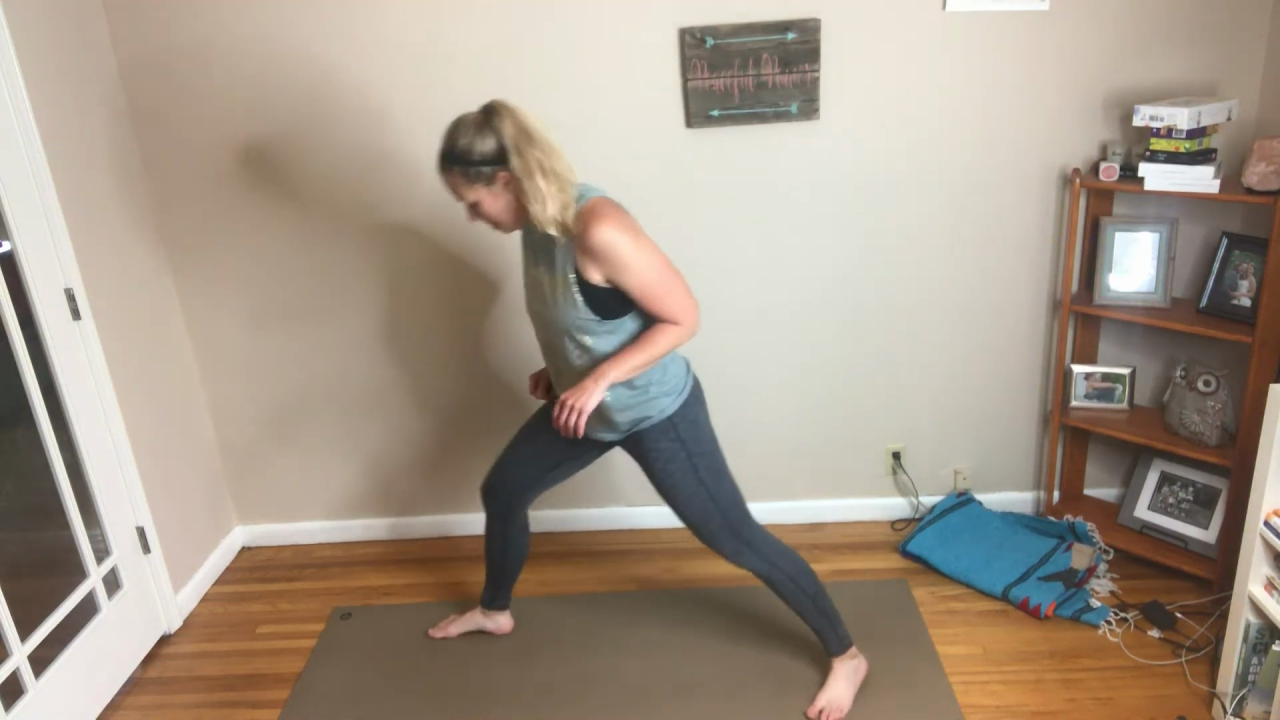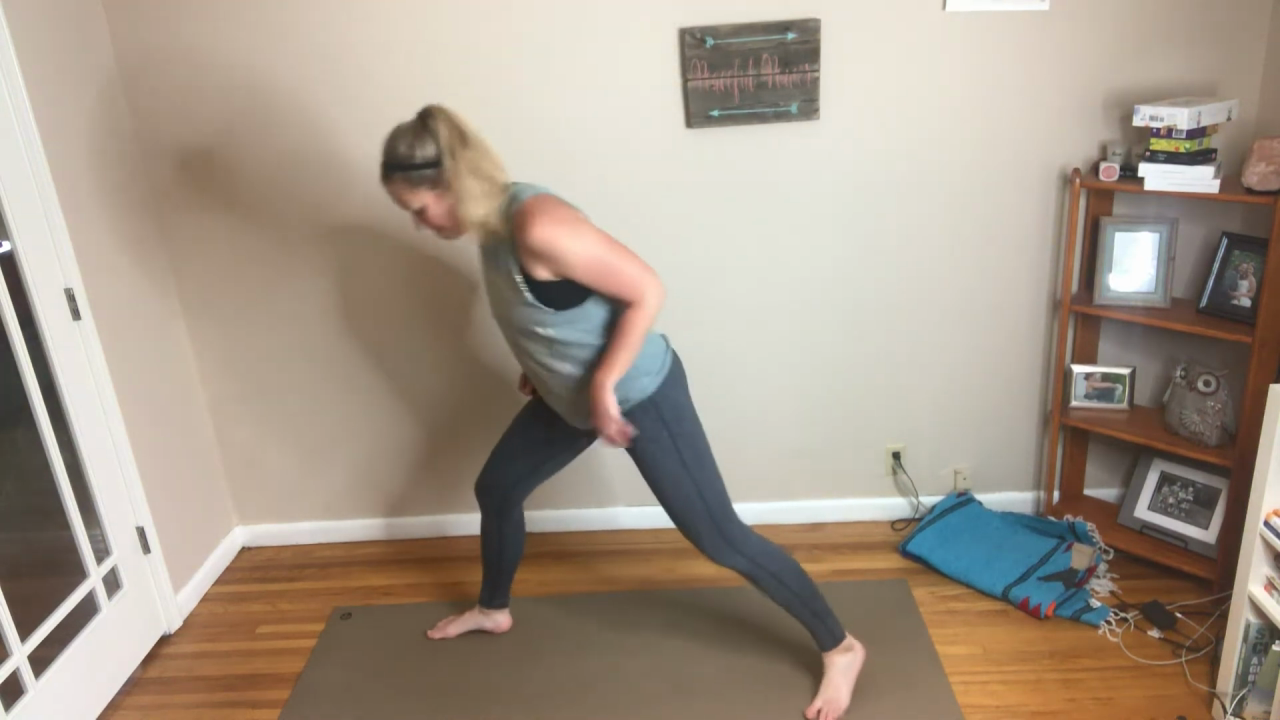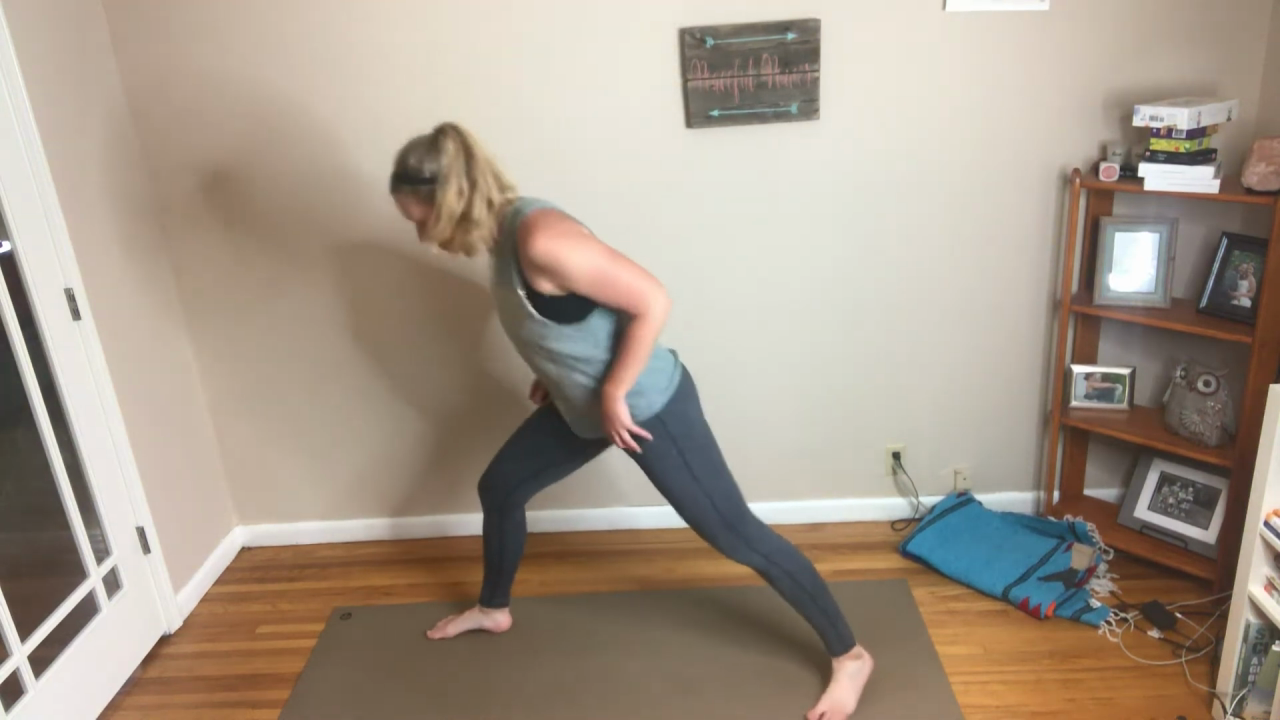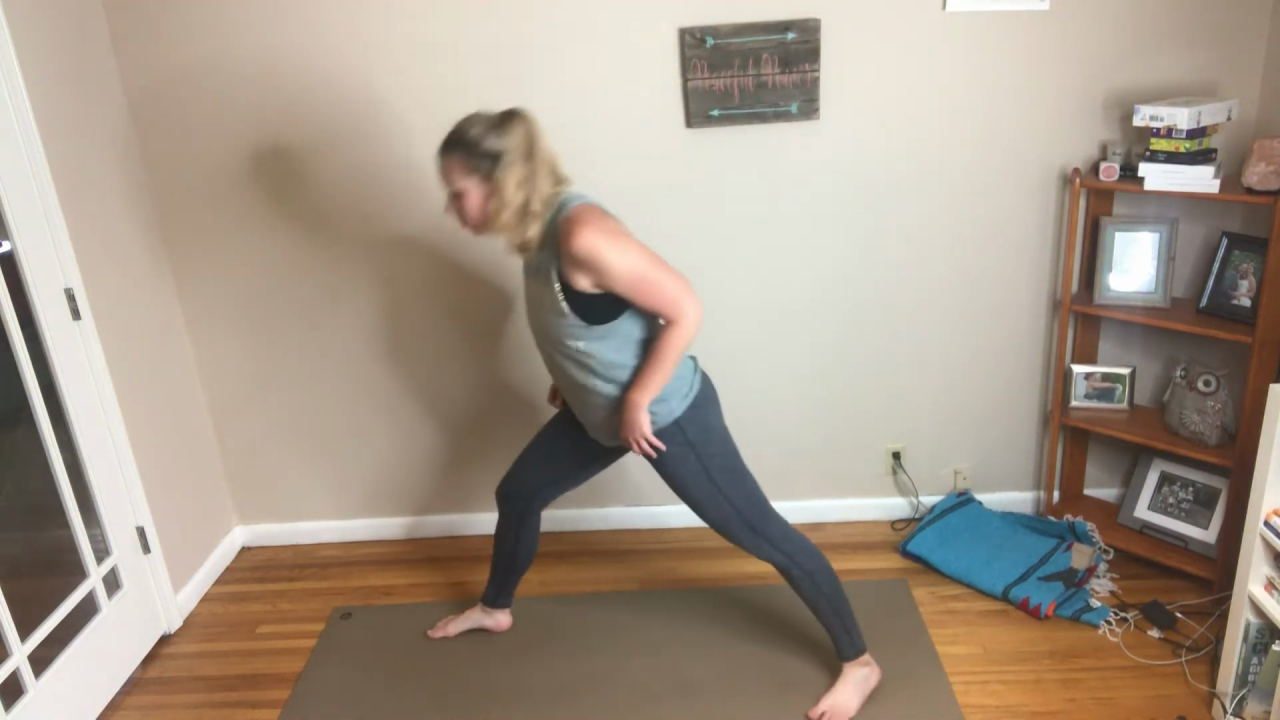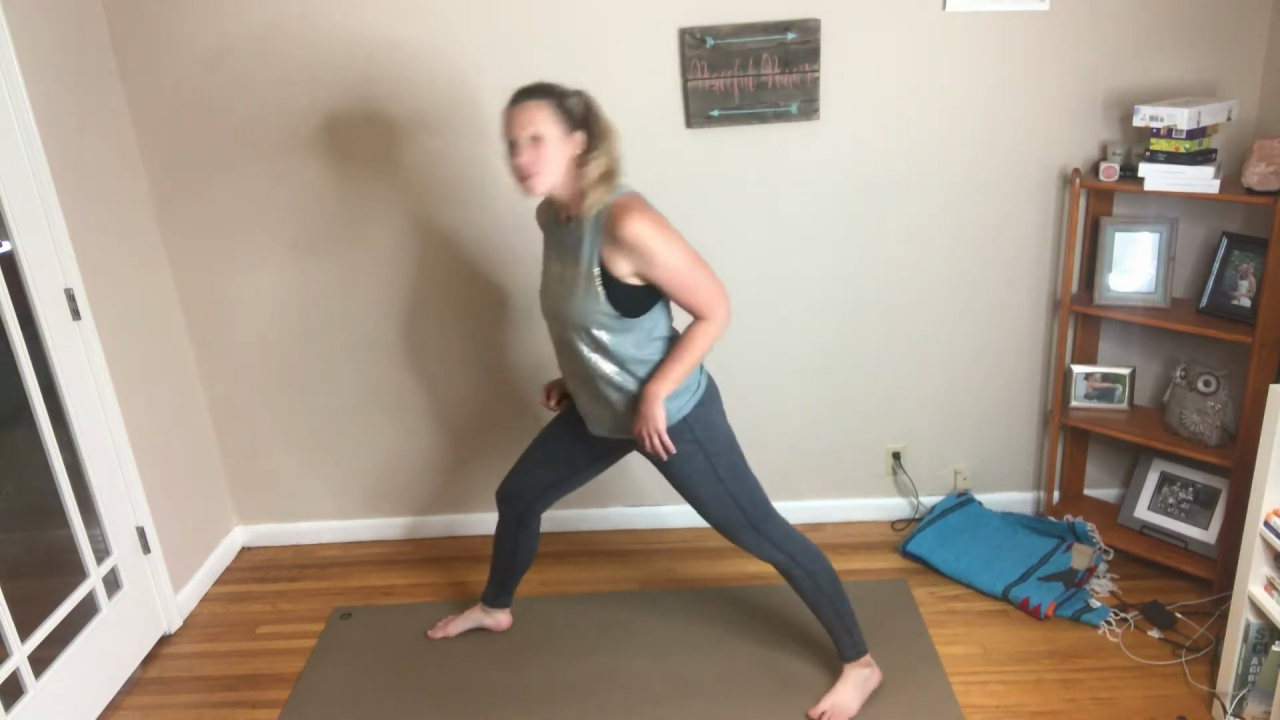
dt=0.2s
person 1, frame 1
left shoulder: (597, 228)
right shoulder: (535, 222)
left elbow: (682, 319)
left wrist: (597, 381)
right wrist: (558, 370)
left hip: (656, 412)
right hip: (585, 406)
left knee: (738, 540)
right knee: (500, 491)
left ankle: (846, 656)
right ankle: (494, 610)
person 1, frame 2
left shoulder: (536, 225)
right shoulder: (490, 222)
left elbow: (646, 293)
left wrist: (603, 385)
right wrist: (542, 370)
left hip: (638, 396)
right hip: (567, 397)
left knee: (719, 536)
right knee: (495, 487)
left ankle: (840, 648)
right ankle: (493, 609)
person 1, frame 3
left shoulder: (537, 238)
right shoulder: (499, 231)
left elbow: (651, 302)
left wrist: (615, 395)
right wrist: (554, 377)
left hip: (647, 407)
right hip: (580, 405)
left knee: (735, 535)
right knee: (498, 487)
left ankle: (849, 656)
right ankle: (492, 608)
person 1, frame 4
left shoulder: (580, 233)
right shoulder: (533, 228)
left elbow: (684, 310)
left wrist: (638, 402)
right wrist: (570, 380)
left hip: (666, 414)
right hip: (598, 412)
left knee: (761, 534)
right knee: (516, 493)
left ankle: (859, 663)
right ankle: (494, 608)
person 1, frame 5
left shoulder: (625, 221)
right shoulder: (553, 214)
left elbow: (714, 311)
left wrist: (655, 396)
right wrist: (572, 378)
left hip: (669, 413)
right hip: (598, 411)
left knee: (763, 535)
right knee: (516, 496)
left ankle: (860, 664)
right ankle: (494, 608)
